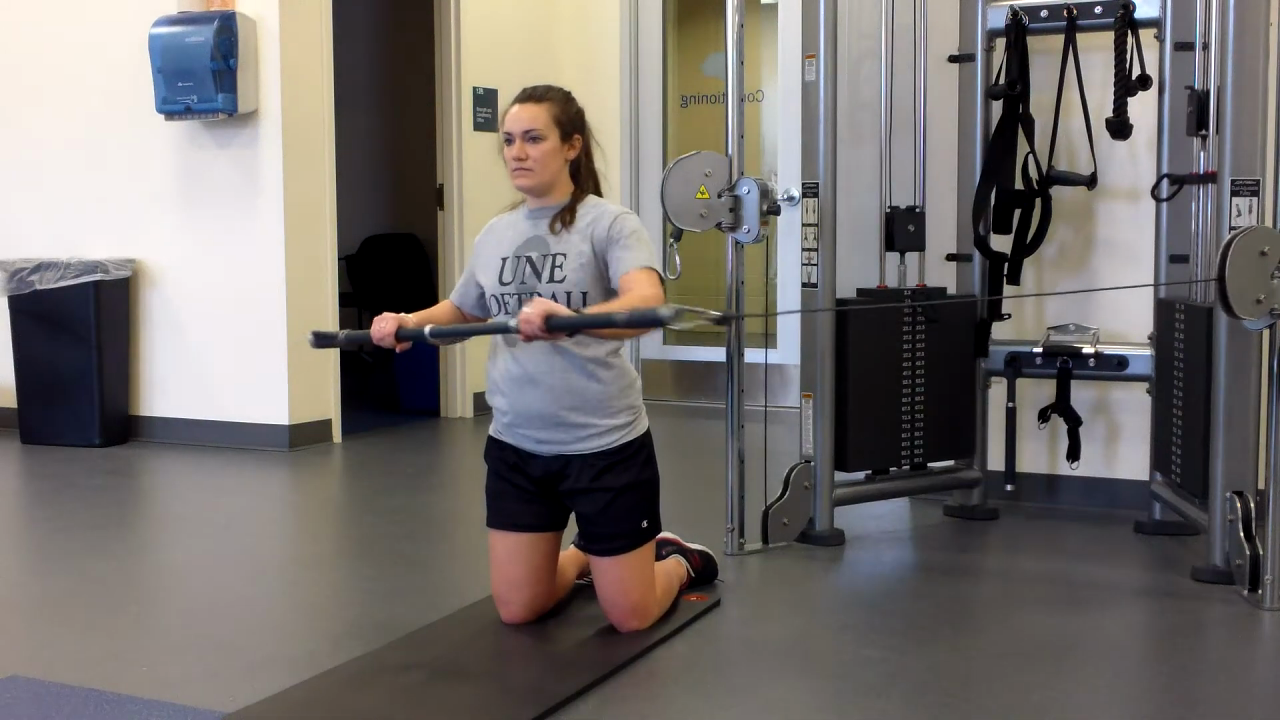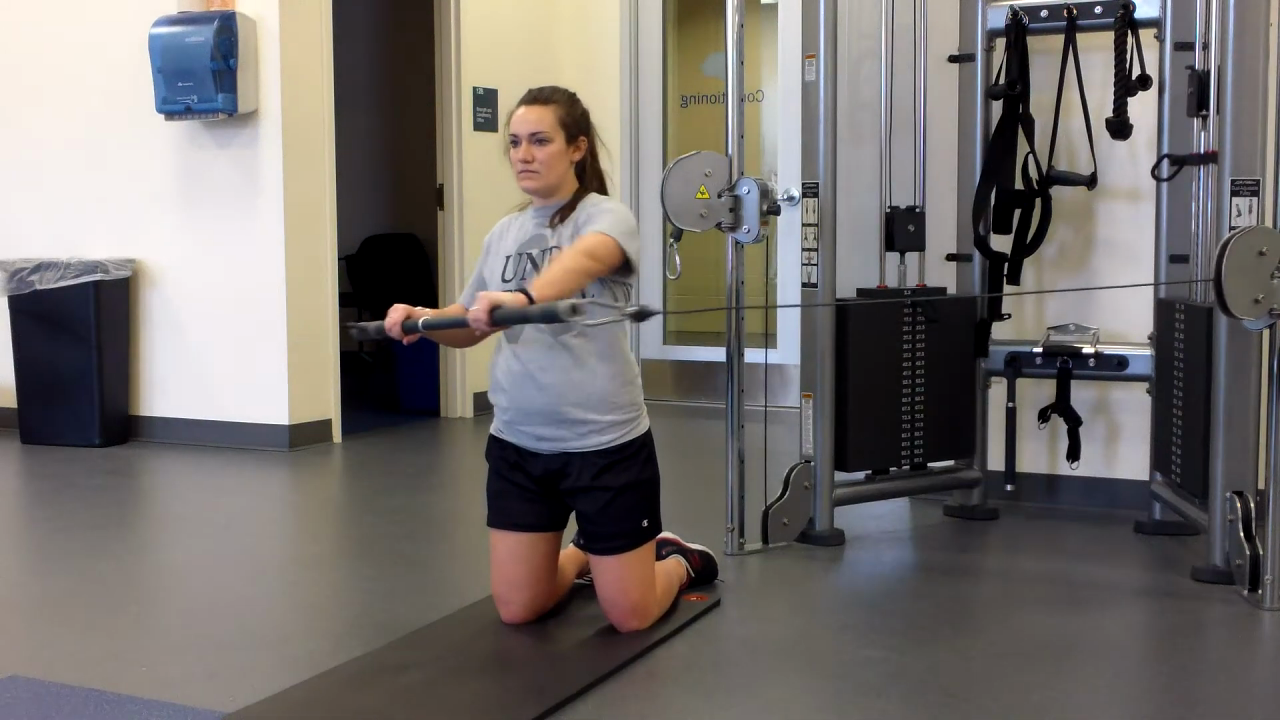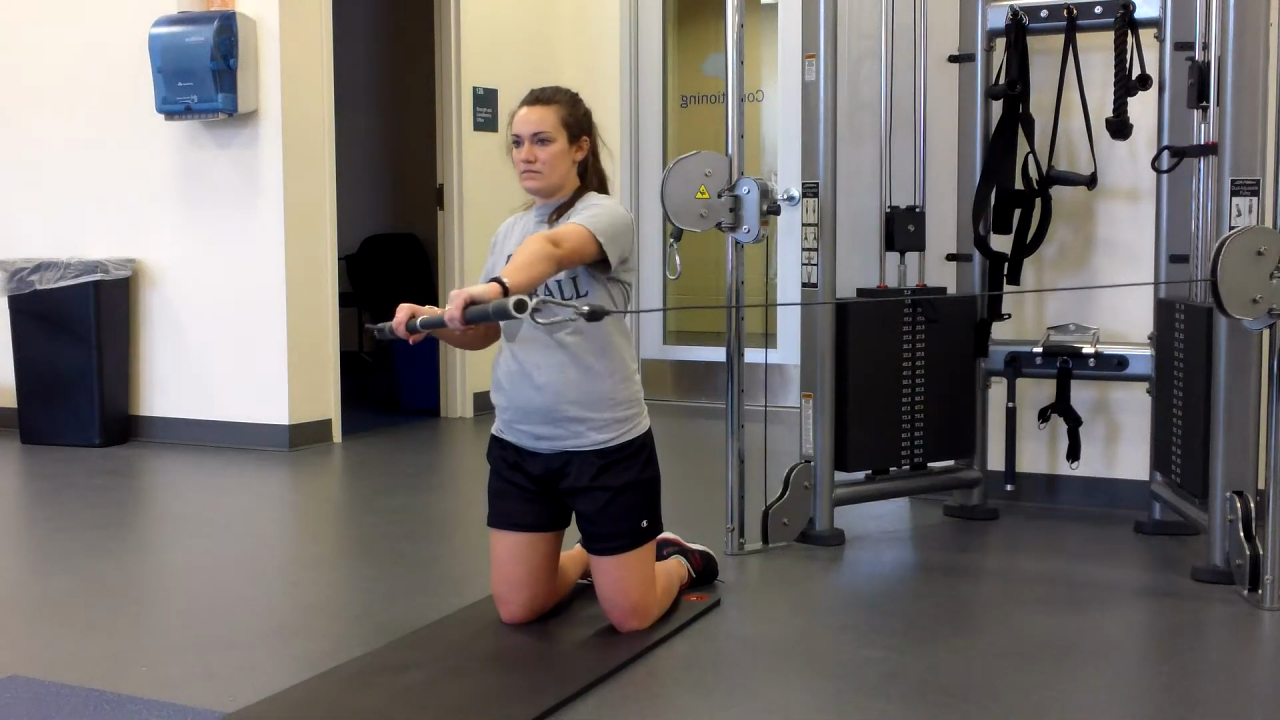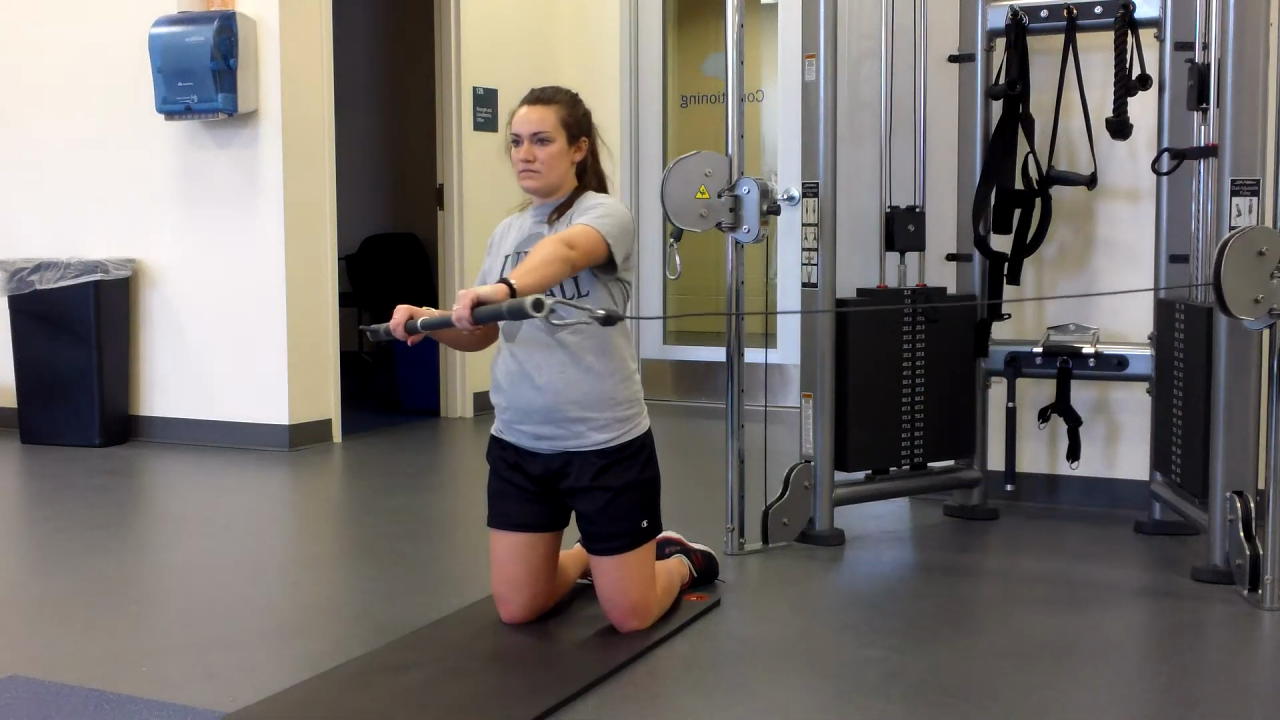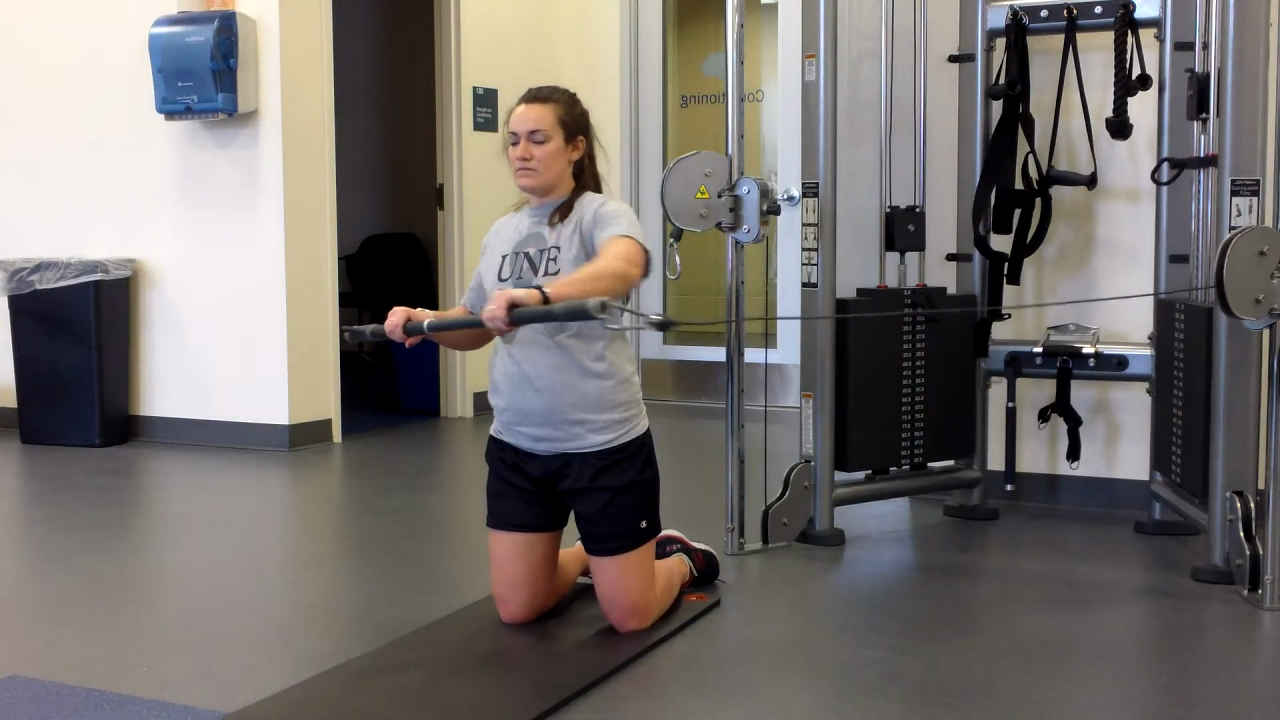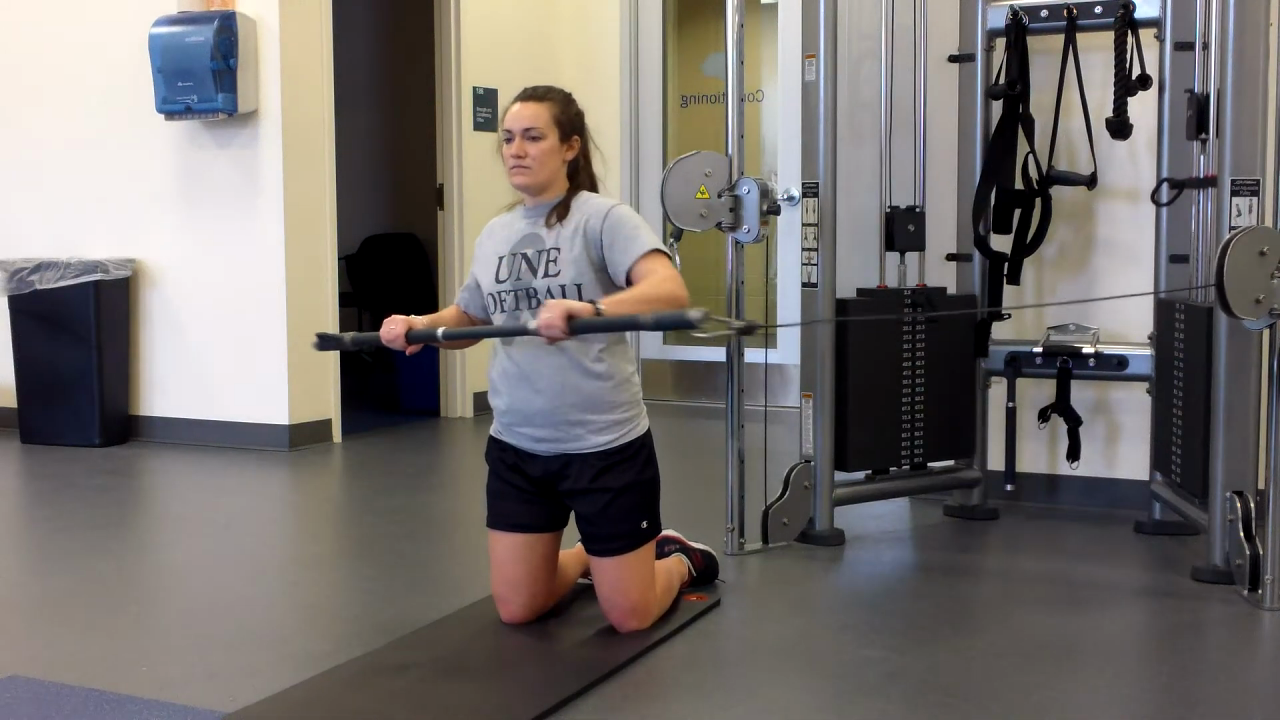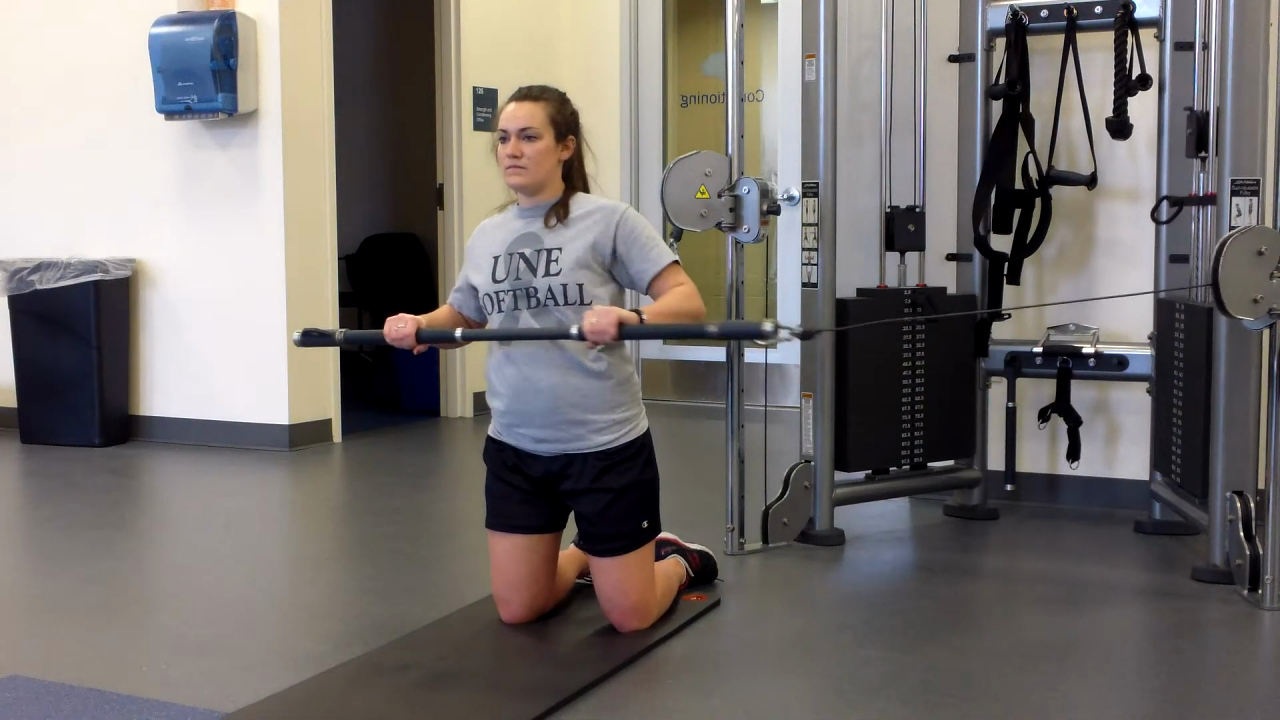
dt=0.2s
person 1, frame 1
left shoulder: (609, 223)
right shoulder: (494, 234)
left elbow: (646, 304)
right elbow: (460, 314)
left wrist: (569, 316)
right wrist: (407, 322)
left hip: (605, 443)
right hip: (516, 447)
left knee: (629, 616)
right knee: (517, 610)
left ankle: (678, 561)
right ankle: (583, 556)
person 1, frame 2
left shoulder: (606, 216)
right shoulder: (503, 233)
left elbow: (583, 258)
right elbow: (468, 325)
left wrist: (523, 297)
right wrist: (420, 317)
left hip: (605, 442)
right hip: (517, 445)
left knee: (630, 616)
right knee: (516, 610)
left ankle: (680, 561)
right ankle: (584, 555)
person 1, frame 3
left shoulder: (605, 215)
right shoulder: (509, 230)
left elbow: (553, 247)
right elbow: (482, 331)
left wrist: (495, 288)
right wrist: (429, 319)
left hip: (605, 442)
right hip: (518, 444)
left knee: (631, 616)
right knee: (516, 610)
left ankle: (679, 561)
right ankle: (587, 557)
person 1, frame 4
left shoulder: (604, 214)
right shoulder: (505, 232)
left elbow: (563, 249)
right elbow: (480, 333)
left wrist: (504, 288)
right wrist: (427, 320)
left hip: (604, 443)
right hip: (518, 444)
left knee: (631, 615)
right knee: (516, 610)
left ankle: (681, 560)
right ankle: (587, 557)
person 1, frame 5
left shoulder: (604, 214)
right shoulder: (501, 232)
left elbow: (625, 267)
right elbow: (474, 329)
left wrist: (535, 295)
right wrist: (422, 320)
left hip: (604, 443)
right hip: (517, 445)
left knee: (630, 616)
right knee: (517, 610)
left ankle: (681, 559)
right ankle: (588, 555)
person 1, frame 6
left shoulder: (604, 218)
right shoulder: (494, 234)
left elbow: (669, 290)
right elbow: (467, 320)
left wrist: (589, 309)
right wrist: (418, 325)
left hip: (605, 443)
right hip: (517, 447)
left knee: (630, 616)
right knee: (517, 610)
left ankle: (680, 559)
right ankle: (587, 556)
person 1, frame 7
left shoulder: (609, 220)
right shoulder: (486, 235)
left elbow: (687, 300)
right elbow: (462, 318)
left wrist: (630, 317)
right wrist: (418, 324)
left hip: (605, 444)
right hip: (516, 447)
left knee: (630, 616)
right knee: (517, 611)
left ankle: (680, 561)
right ankle: (585, 555)
